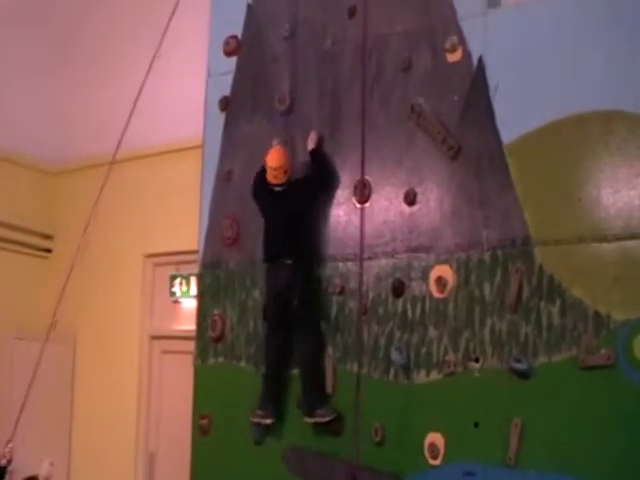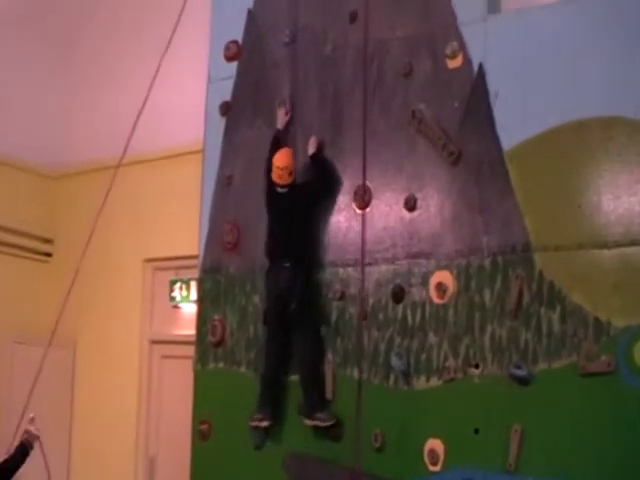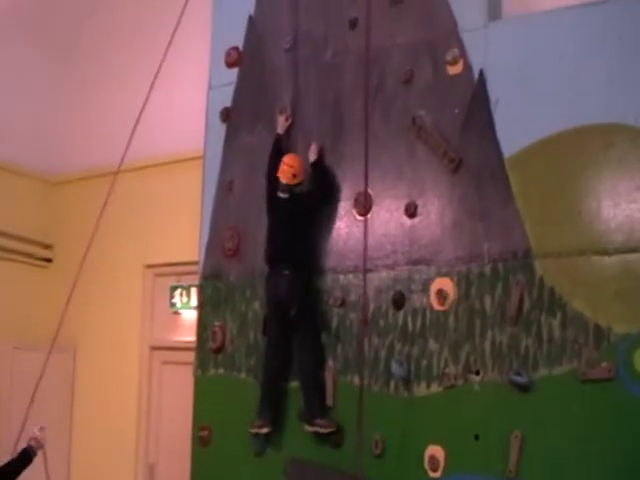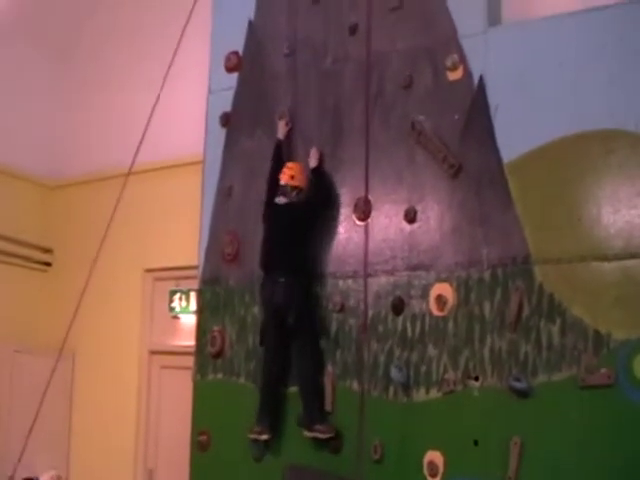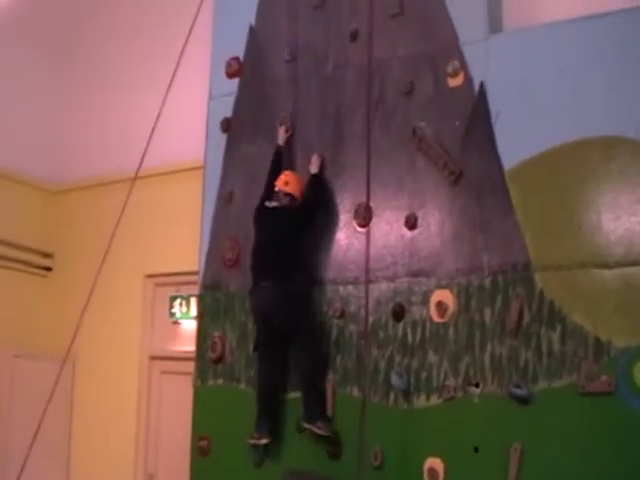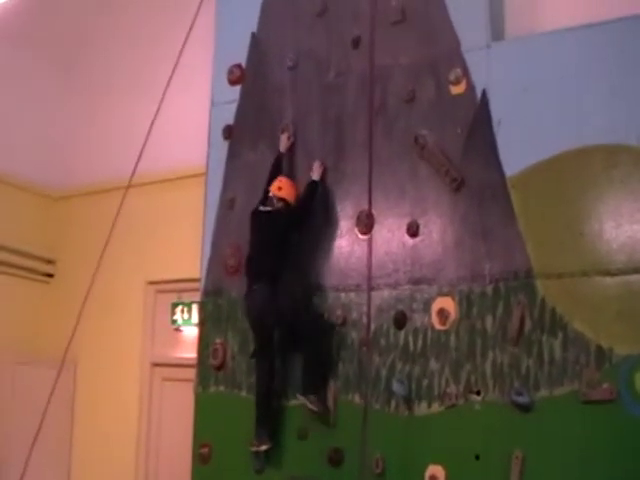
dt=0.2s
person 1, frame 1
left shoulder: (264, 195)
right shoulder: (299, 192)
left elbow: (257, 184)
right elbow: (325, 178)
left wrist: (269, 162)
right wrist: (313, 149)
left hip: (274, 272)
right hip: (298, 271)
left knee: (275, 340)
right knee: (308, 338)
left ankle: (268, 406)
right ankle: (313, 405)
person 1, frame 2
left shoulder: (272, 196)
right shoulder: (303, 196)
left elbow: (270, 160)
right elbow: (328, 181)
left wrist: (280, 129)
right wrist: (314, 153)
left hip: (275, 274)
right hip: (298, 274)
left knee: (275, 342)
right knee: (307, 340)
left ankle: (265, 409)
right ankle: (313, 408)
person 1, frame 3
left shoulder: (273, 201)
right shoulder: (305, 204)
left elbow: (270, 168)
right elbow: (326, 189)
left wrist: (279, 133)
right wrist: (315, 160)
left hip: (275, 280)
right hip: (298, 281)
left knee: (275, 349)
right knee: (307, 348)
left ankle: (265, 416)
right ankle: (314, 414)
person 1, frame 4
left shoulder: (270, 208)
right shoulder: (303, 212)
left elbow: (272, 175)
right elbow: (322, 196)
left wrist: (280, 139)
right wrist: (315, 166)
left hip: (270, 287)
right hip: (295, 287)
left knee: (273, 355)
right knee: (306, 353)
left ankle: (264, 422)
right ankle: (314, 419)
person 1, frame 5
left shoulder: (261, 212)
right shoulder: (291, 216)
left elbow: (271, 178)
right elbow: (312, 202)
left wrist: (280, 145)
right wrist: (315, 173)
left hip: (259, 292)
right hip: (283, 292)
left knee: (268, 360)
right knee: (307, 351)
left ankle: (263, 427)
right ankle: (314, 415)
person 1, frame 6
left shoulder: (257, 215)
right shoulder: (281, 219)
left elbow: (271, 183)
right elbow: (304, 207)
left wrist: (281, 153)
right wrist: (315, 179)
left hip: (253, 296)
right hip: (272, 294)
left knee: (265, 364)
left ankle: (262, 433)
